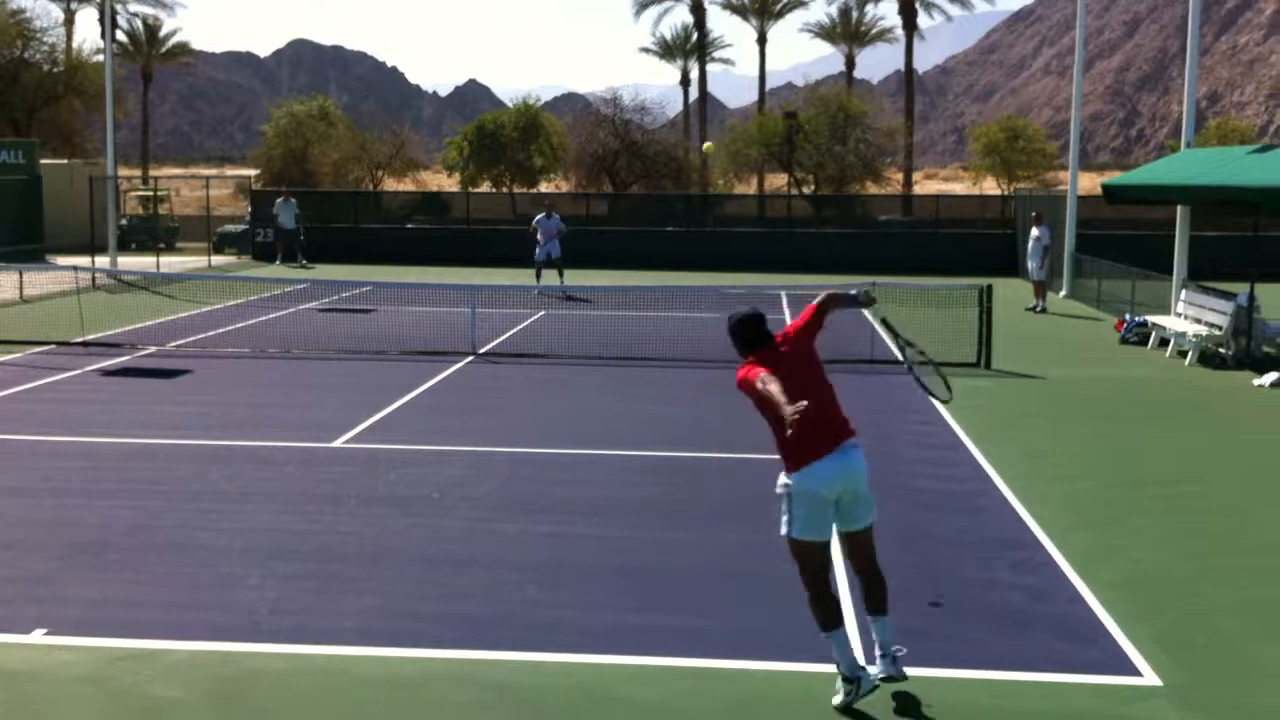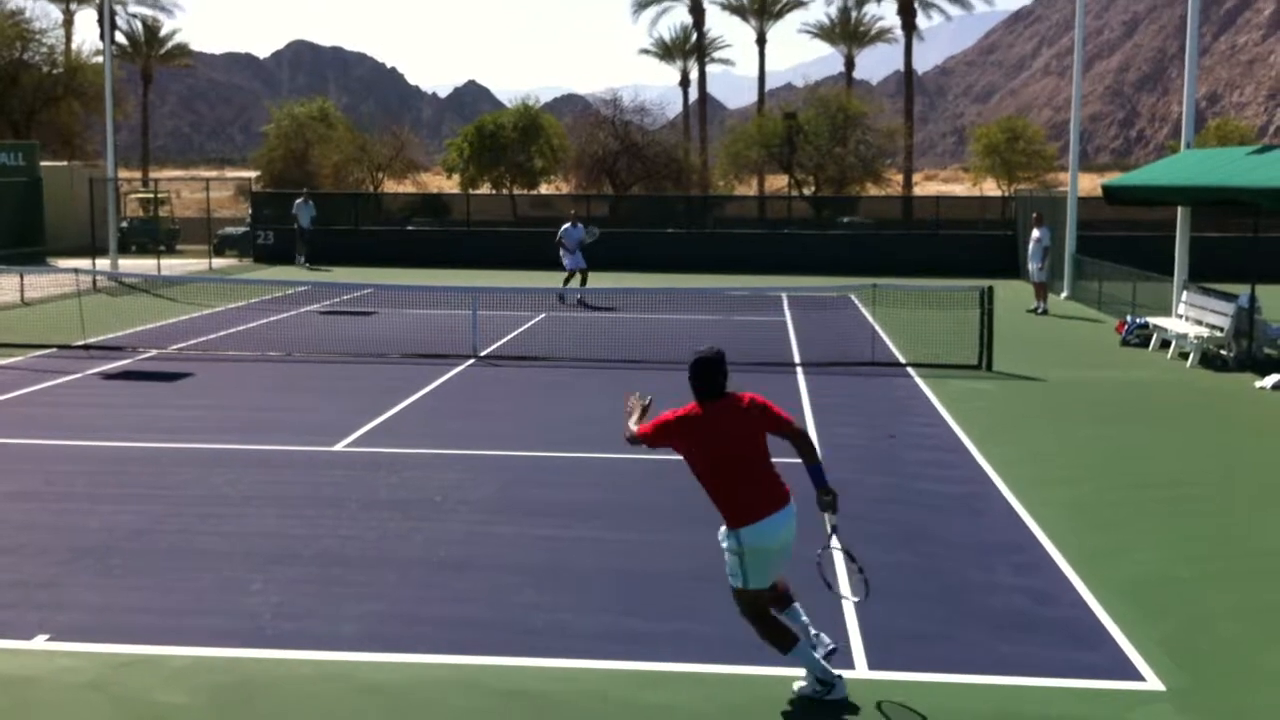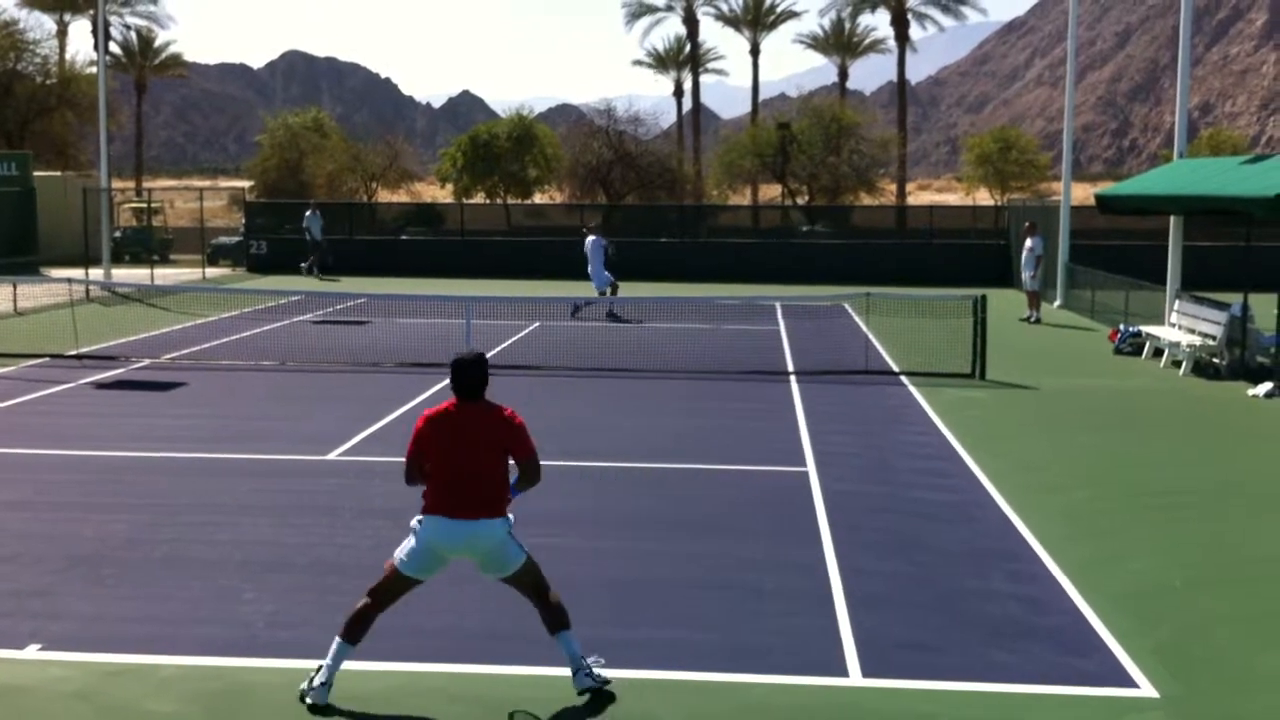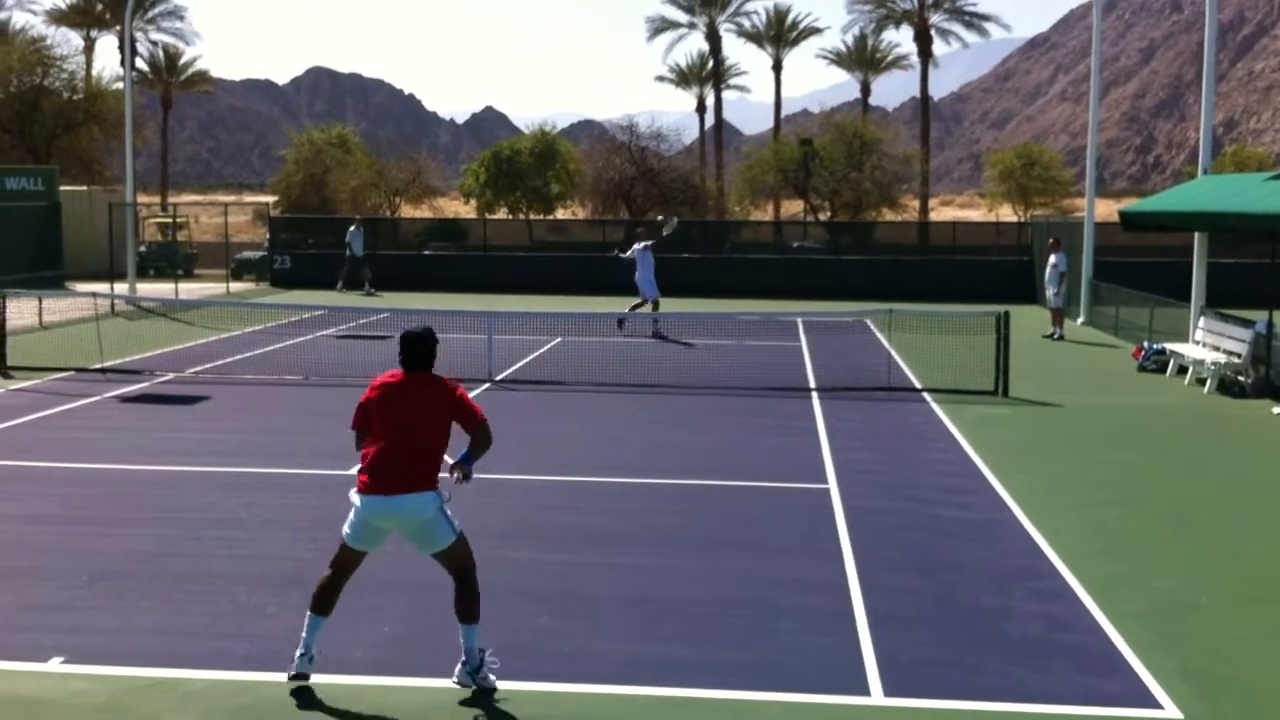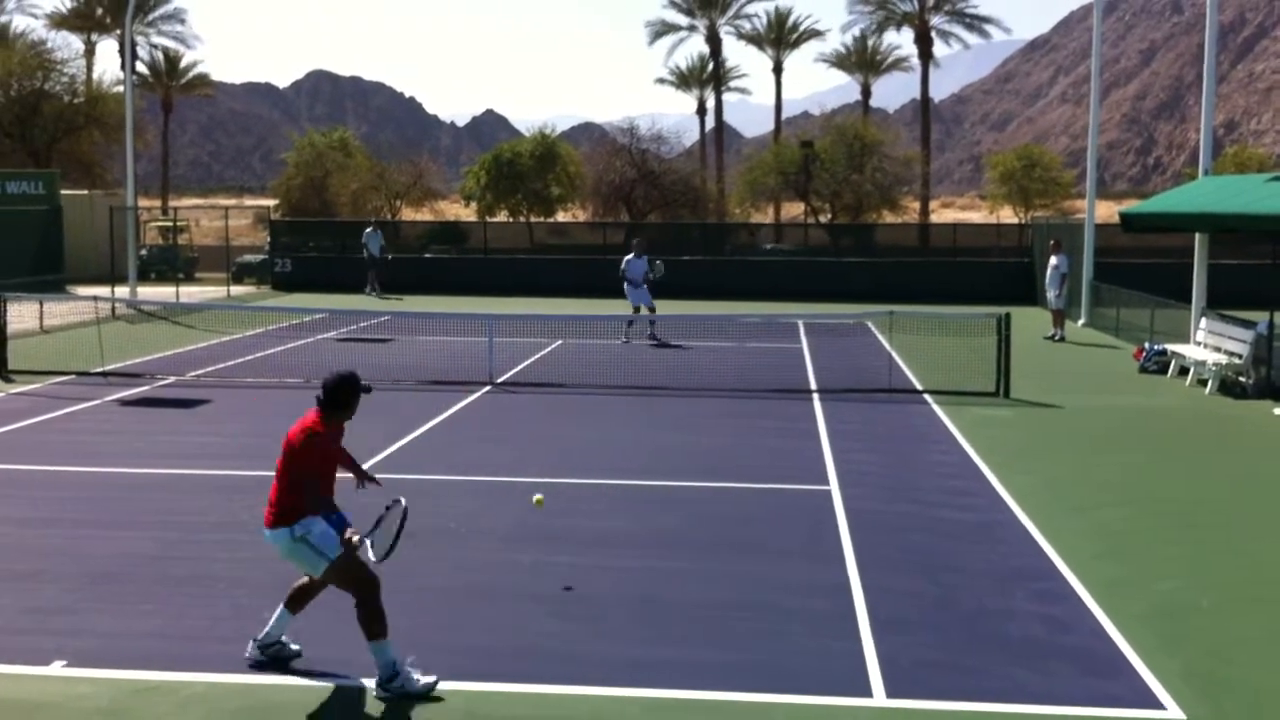
dt=0.5s
person 1, frame 1
left shoulder: (748, 373)
right shoulder: (794, 340)
left elbow: (769, 385)
right elbow: (828, 299)
left wrist: (784, 410)
right wrist: (857, 297)
left hip: (809, 475)
right hip: (850, 458)
left knee: (815, 581)
right knee: (866, 565)
left ankle: (852, 673)
right ankle: (887, 659)
person 1, frame 2
left shoulder: (679, 422)
right shoulder: (749, 404)
left elbow: (633, 437)
right elbow: (800, 437)
left wrist: (637, 412)
right wrist: (822, 486)
left hip: (751, 528)
right hip: (783, 511)
left knee: (753, 608)
right knee: (767, 580)
left ankle: (825, 679)
right ankle: (814, 639)
person 1, frame 3
left shoulder: (430, 419)
right shoulder: (506, 420)
left elbow: (412, 476)
right elbow: (533, 474)
right wrist: (511, 490)
left hip: (437, 527)
right hip: (489, 527)
left knee: (377, 596)
right knee: (540, 592)
left ankle: (324, 680)
right ankle: (581, 671)
person 1, frame 4
left shoulder: (378, 387)
right shoulder: (448, 390)
left elbow: (361, 435)
right elbow: (484, 437)
right wrist: (465, 462)
left hip: (371, 499)
right hip: (419, 502)
left knee: (338, 571)
right knee: (464, 571)
left ankle: (303, 656)
right ankle: (472, 664)
person 1, frame 5
left shoulder: (322, 422)
right shoulder: (313, 435)
left elbow: (334, 452)
right elbow: (317, 493)
left wrist: (357, 469)
right wrist: (344, 531)
left hip: (286, 523)
right hip: (292, 527)
left knee: (322, 575)
right knee: (366, 586)
left ankle: (267, 643)
right ankle: (390, 675)
